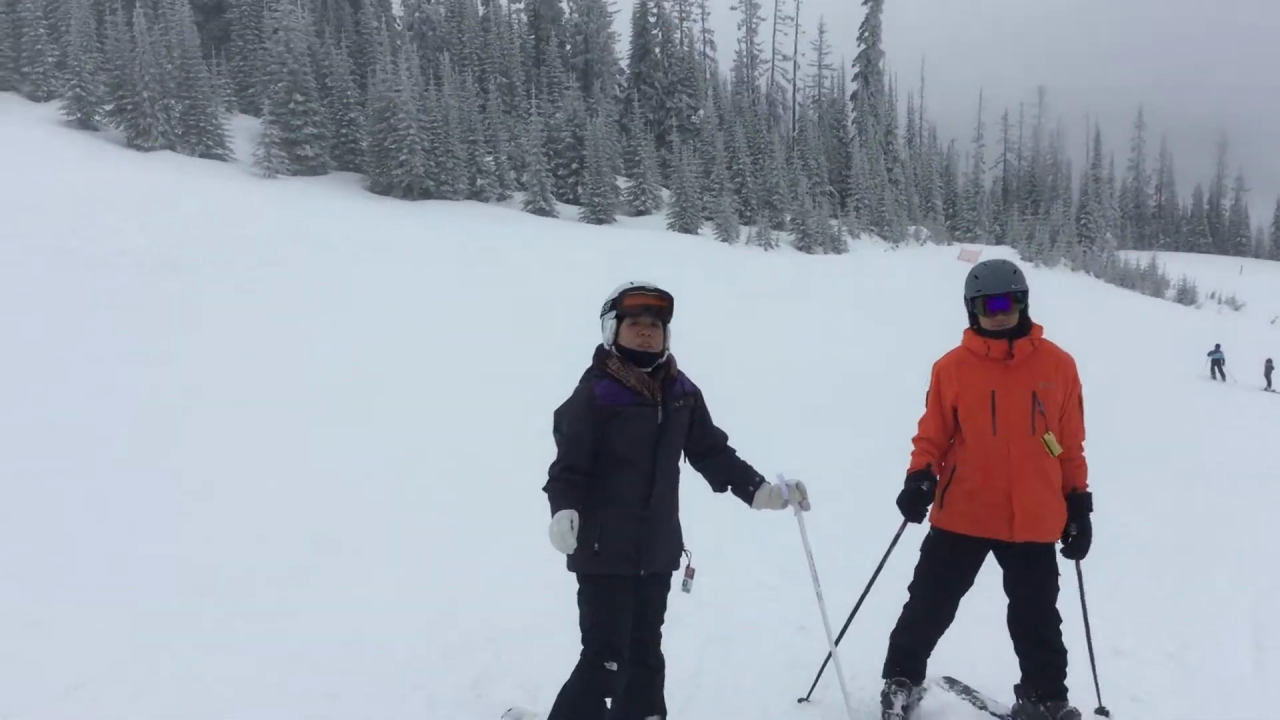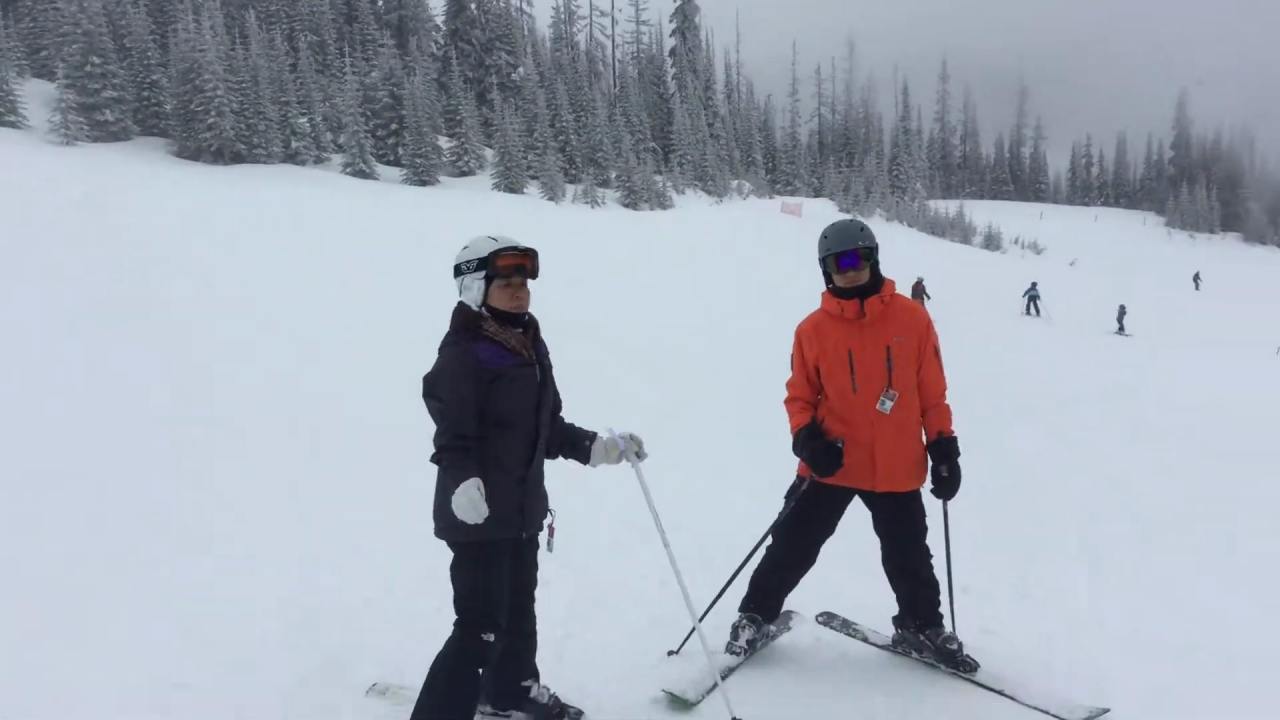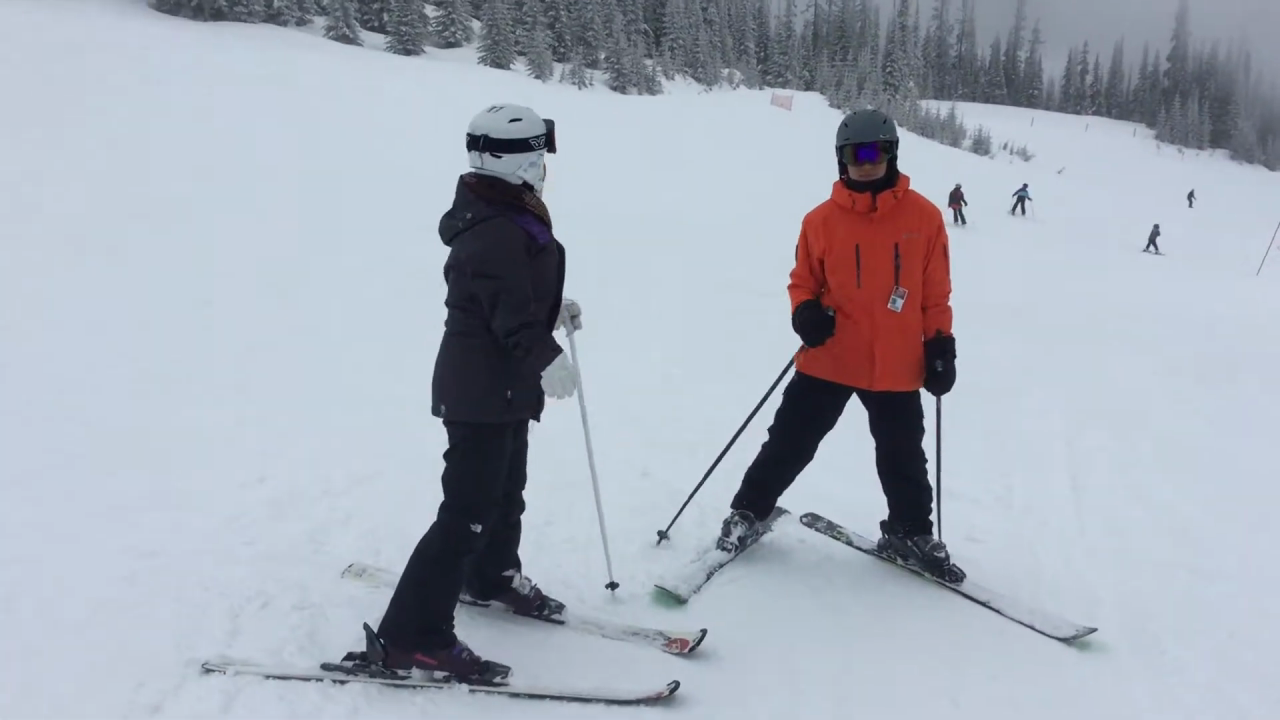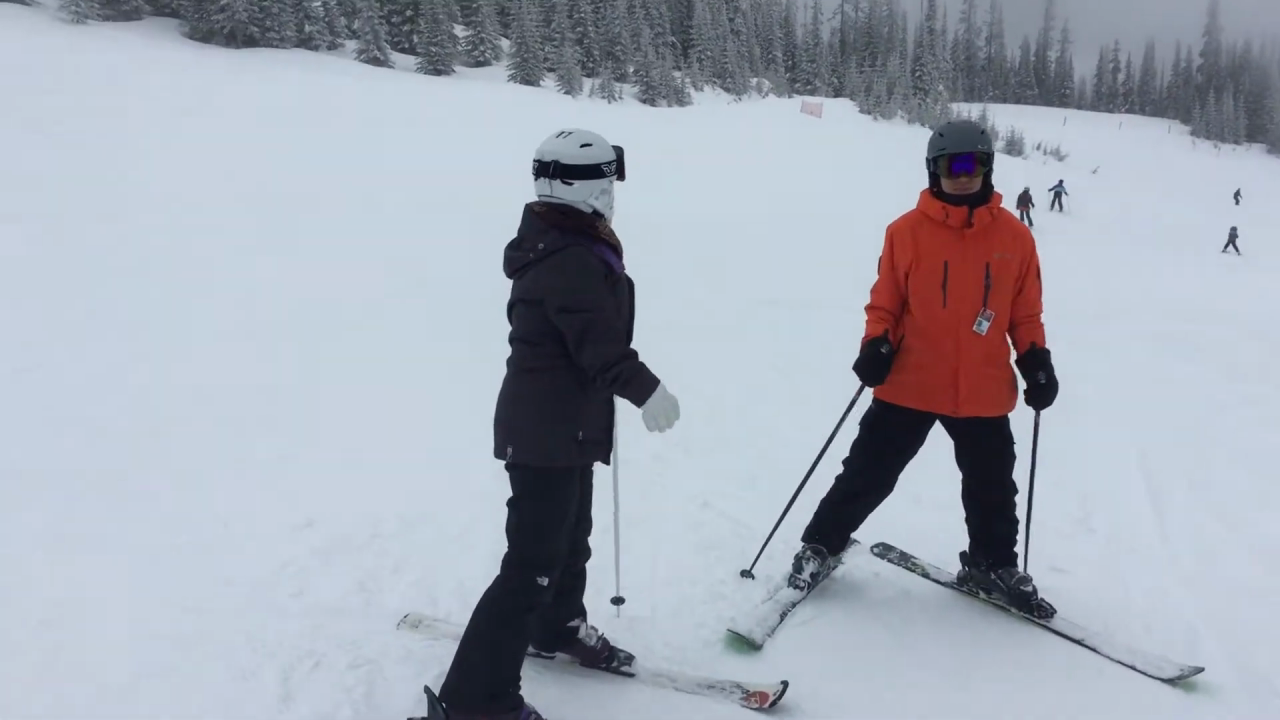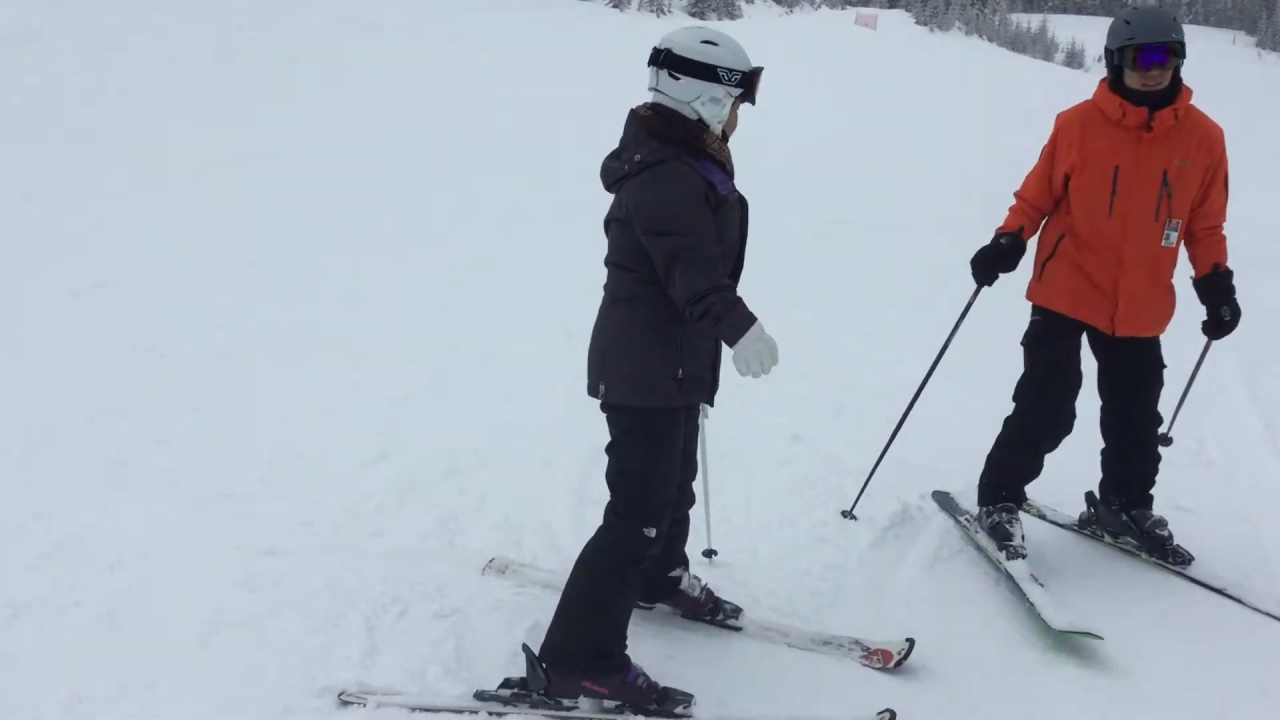
dt=0.5s
person 1, frame 1
left shoulder: (680, 392)
right shoulder: (595, 393)
left elbow: (712, 452)
right elbow: (569, 466)
left wrist: (760, 490)
right wrist: (564, 511)
left hip: (657, 548)
right hip: (603, 550)
left knee: (645, 651)
right knee: (605, 661)
person 1, frame 2
left shoulder: (530, 349)
right shoulder: (462, 354)
right elbow: (453, 436)
left wrist: (598, 447)
right wrist: (462, 483)
left hip: (523, 505)
right hip: (480, 513)
left knee: (519, 610)
right knee: (480, 627)
person 1, frame 3
left shoulder: (505, 219)
right shoulder: (499, 231)
right elbow: (510, 312)
left wrist: (553, 314)
right wrist: (549, 359)
left hip: (502, 387)
right hip: (481, 388)
left knee: (504, 491)
right knee: (468, 509)
left ankle: (492, 575)
right ankle: (413, 634)
person 1, frame 4
left shoulder: (555, 245)
right shoulder: (574, 261)
right elbow: (599, 343)
right wrist: (645, 390)
left hip: (564, 423)
right hip: (549, 429)
left knee: (569, 537)
right knee: (534, 560)
left ankle: (558, 626)
person 1, frame 5
left shoulder: (674, 160)
right shoulder: (668, 177)
right elbow: (693, 271)
right wrist: (740, 328)
left hip: (666, 357)
right hip: (647, 364)
left knee: (670, 482)
right knee: (639, 509)
left ankle: (660, 576)
person 2, frame 1
left shoulder: (1057, 364)
right shoulder: (952, 367)
left elbow: (1070, 442)
right elbow: (933, 434)
left wrist: (1077, 504)
right wrist: (919, 478)
left hip: (1034, 520)
right hip: (963, 513)
left knee: (1037, 618)
right knee: (930, 603)
right ankle: (902, 679)
person 2, frame 2
left shoulder: (912, 318)
right shoulder: (813, 329)
left elbow: (932, 392)
right elbow: (800, 396)
left wrist: (943, 447)
right wrist: (806, 439)
left hip: (897, 466)
right hip: (833, 464)
left knee: (908, 555)
right knee: (793, 546)
left ankle: (922, 626)
right ankle: (755, 616)
person 2, frame 3
left shoulder: (923, 216)
right shoulder: (821, 220)
left elbow: (935, 292)
right elbow: (803, 282)
left wrist: (941, 346)
right wrist: (806, 311)
left hip: (897, 366)
right hip: (829, 359)
left knee: (903, 457)
right knee: (789, 443)
left ankle: (909, 531)
right ankle: (748, 512)
person 2, frame 4
left shoulder: (1014, 236)
right shoulder: (907, 231)
left elbow: (1024, 309)
right elbow: (886, 302)
left wrist: (1036, 359)
right wrist: (875, 345)
left hip: (983, 389)
right hip: (909, 383)
left knee: (992, 487)
right knee: (867, 474)
left ankle: (993, 564)
right ankle: (820, 546)
person 2, frame 5
left shoulder: (1202, 137)
right shoulder: (1078, 124)
left elbow: (1205, 220)
right elbow: (1039, 192)
left wrist: (1215, 281)
right wrist: (1008, 242)
left hip: (1139, 305)
right hip: (1065, 292)
left knee: (1135, 418)
right knee: (1046, 406)
left ankle: (1124, 504)
right ankle: (997, 500)
